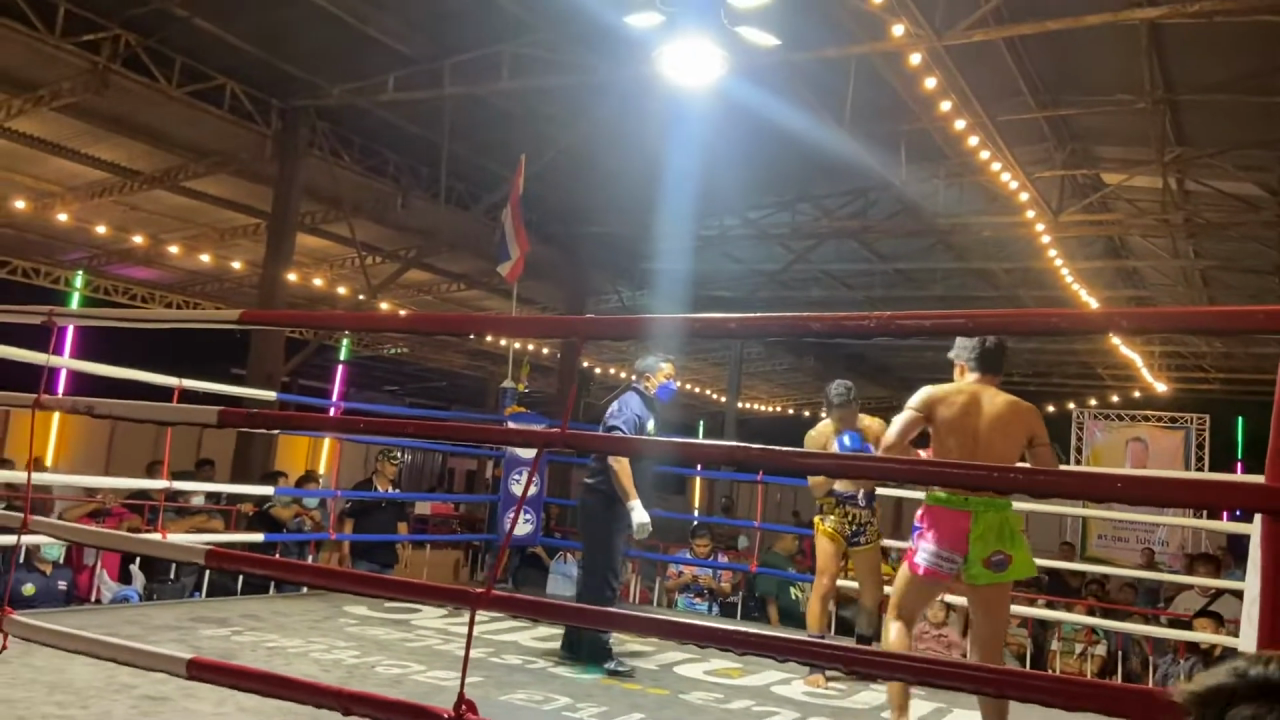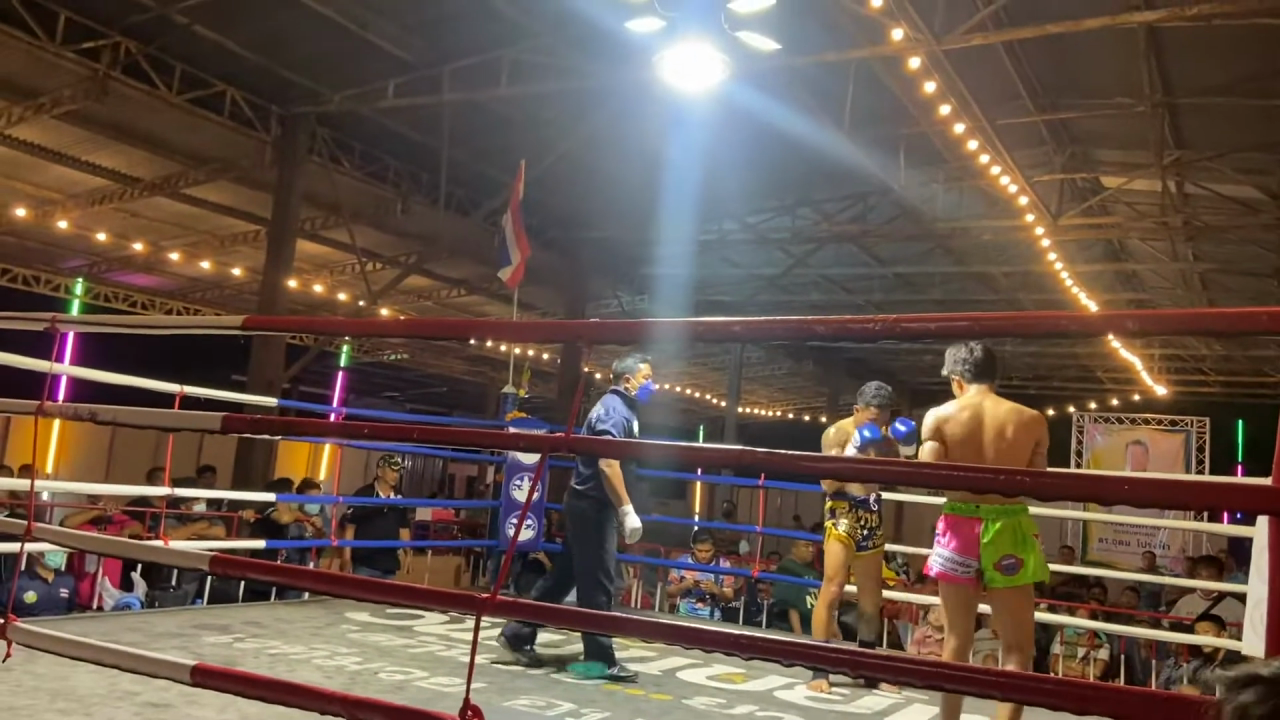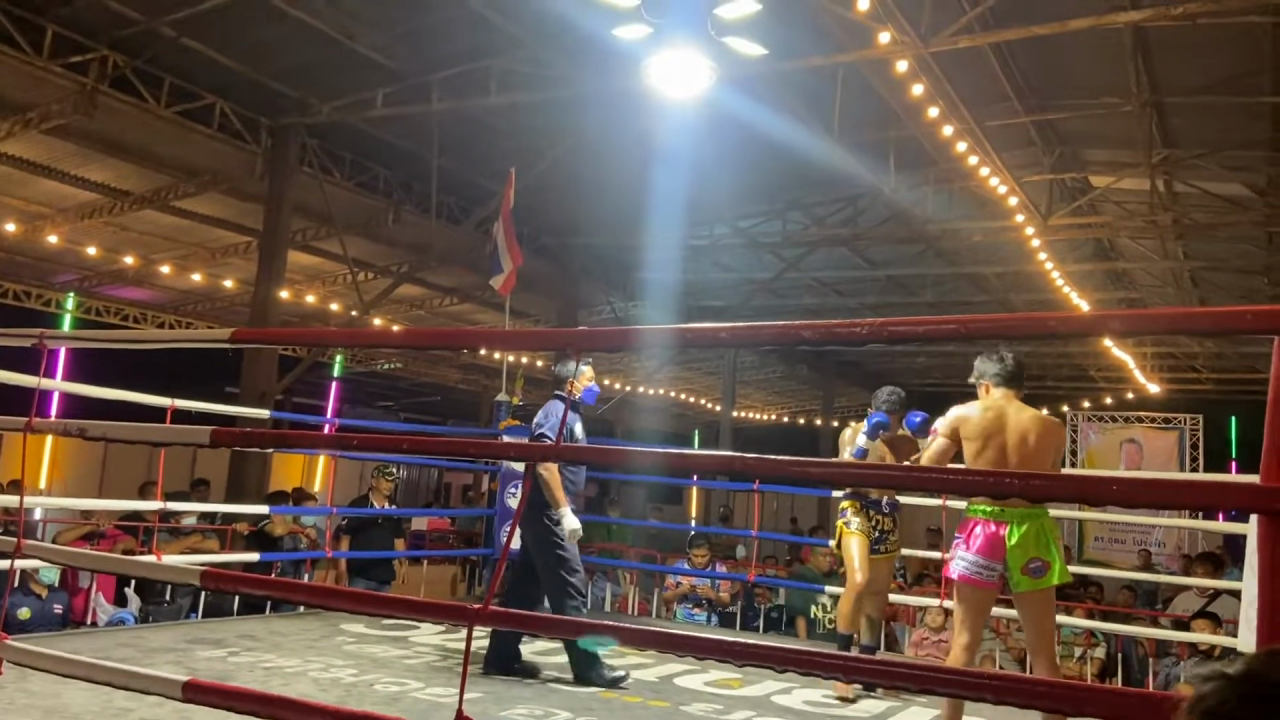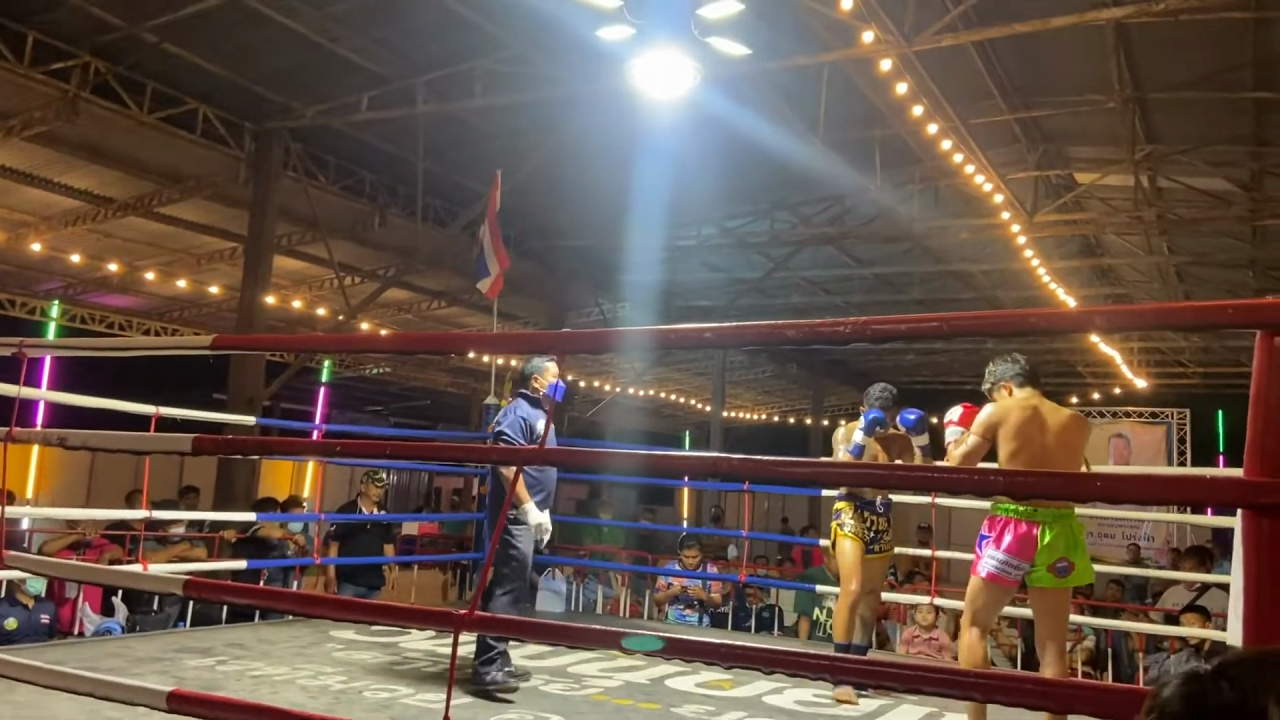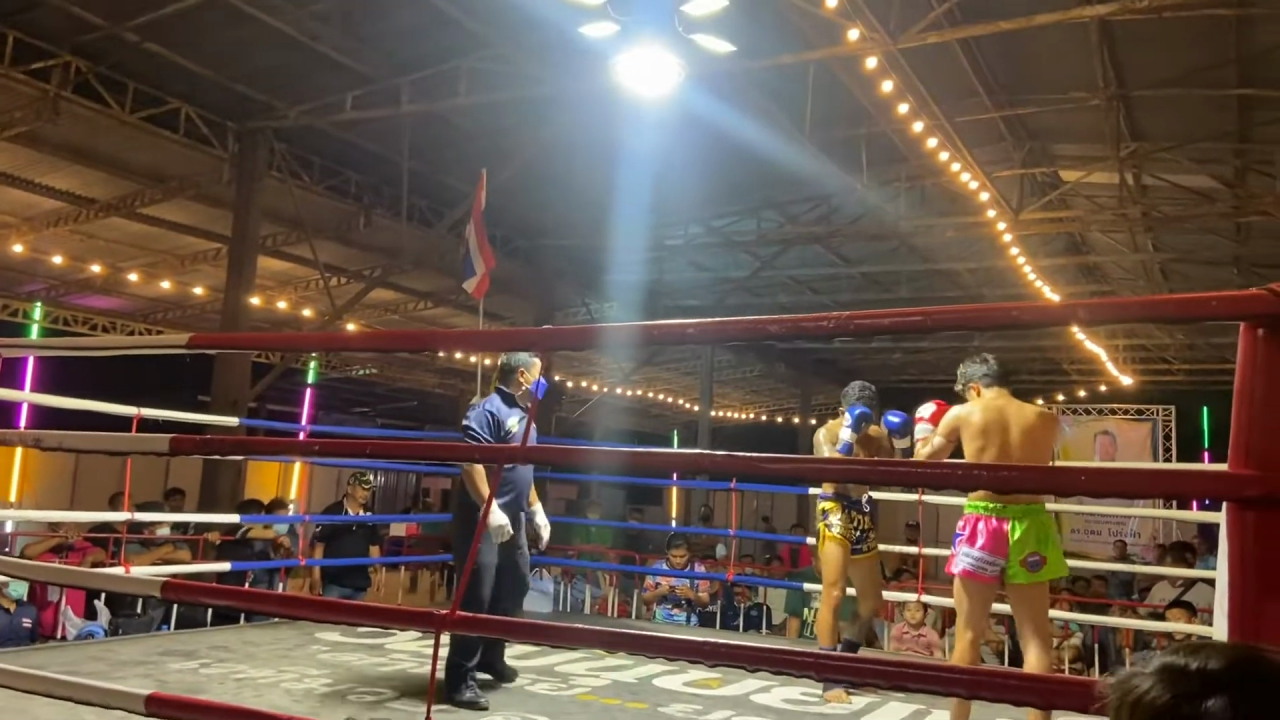
dt=0.4s
person 1, frame 1
left shoulder: (933, 396)
right shoulder: (1026, 413)
left elbow: (890, 446)
left hip: (942, 520)
right hip: (993, 527)
left knee: (899, 616)
right knee: (989, 651)
person 1, frame 2
left shoulder: (939, 416)
right shoulder: (1031, 420)
left hip: (958, 528)
right hip: (1009, 530)
left knee: (957, 640)
right knee: (1016, 649)
person 1, frame 3
left shoulder: (962, 415)
right shoulder: (1052, 428)
left elbow: (927, 469)
left wrist: (936, 437)
left hip: (981, 530)
right hip: (1031, 532)
left knee: (966, 640)
right knee: (1043, 651)
person 1, frame 4
left shoulder: (997, 413)
right shoulder: (1079, 423)
left elbow: (957, 468)
left wrist: (957, 432)
left hip: (1009, 528)
right hip: (1058, 532)
left knee: (974, 625)
right knee: (1052, 647)
person 1, frame 5
left shoulder: (961, 415)
right shoulder: (1046, 420)
left elbow: (925, 463)
left wrist: (925, 427)
left hip: (982, 527)
right hip: (1031, 527)
left knee: (969, 634)
right knee: (1034, 640)
person 2, frame 1
left shoulder: (643, 408)
right shoulder: (631, 407)
right elbow: (616, 458)
left wrist: (633, 505)
right wrist: (635, 506)
left hip: (611, 502)
right hip: (606, 501)
left knee: (600, 574)
right knee: (605, 577)
left ankle: (578, 639)
right ankle: (596, 652)
person 2, frame 2
left shoulder: (617, 408)
right shoulder: (616, 410)
right elbow: (607, 463)
left wrist: (620, 509)
right wrist: (628, 511)
left hip: (586, 504)
right hip: (595, 506)
left knee: (565, 573)
right knee: (598, 585)
left ankle: (518, 634)
right ankle: (602, 661)
person 2, frame 3
left shoulder: (568, 414)
right shoulder: (556, 414)
right elbow: (545, 466)
left wrist: (563, 513)
right wrist: (565, 513)
left hip: (544, 514)
right hip: (546, 513)
left knee: (526, 586)
right knee: (569, 586)
left ankle: (501, 657)
right ankle: (588, 665)
person 2, frame 4
left shoulder: (542, 417)
right shoulder: (518, 413)
right elbow: (506, 465)
left wrist: (541, 512)
right wrist: (529, 508)
left hip: (528, 516)
right hip: (513, 515)
left knee: (515, 588)
right knee: (509, 585)
left ankle: (495, 660)
right ankle: (487, 665)
person 2, frame 5
left shoulder: (523, 415)
right shoulder: (488, 410)
right elbow: (471, 462)
left wrist: (537, 510)
right wrist: (490, 509)
left hip: (513, 521)
right hip: (482, 521)
left knee: (510, 594)
right knee: (475, 599)
left ankle: (488, 655)
right ankle: (460, 680)
person 3, frame 1
left shoulder: (875, 428)
right shoulder: (817, 436)
right elbow: (816, 488)
left hip: (866, 513)
right hip: (834, 512)
left knee: (873, 591)
right knee: (825, 585)
right ankle: (816, 664)
person 3, frame 2
left shoulder: (886, 436)
right shoulder: (837, 433)
right elbow: (828, 483)
left wrist: (907, 449)
right wrist: (853, 452)
left hip: (872, 515)
right hip: (843, 513)
left knee: (871, 597)
right knee: (832, 591)
right ankle: (819, 670)
person 3, frame 3
left shoulder: (905, 442)
right shoulder: (852, 433)
right wrist: (864, 440)
left hip: (887, 517)
right hip: (857, 512)
left knee: (878, 600)
right knee: (858, 583)
person 3, frame 4
left shoulder: (897, 440)
right shoulder: (845, 432)
left wrist: (921, 441)
right wrist: (861, 436)
left hip: (881, 517)
right hip: (851, 513)
left knee: (870, 600)
right knee: (852, 591)
person 3, frame 5
left shoulder: (877, 435)
right shoulder: (826, 433)
left wrist: (902, 443)
right wrist: (848, 435)
left hip: (863, 515)
right hip: (836, 513)
left knee: (872, 600)
right knee: (833, 595)
right ankle: (830, 679)
